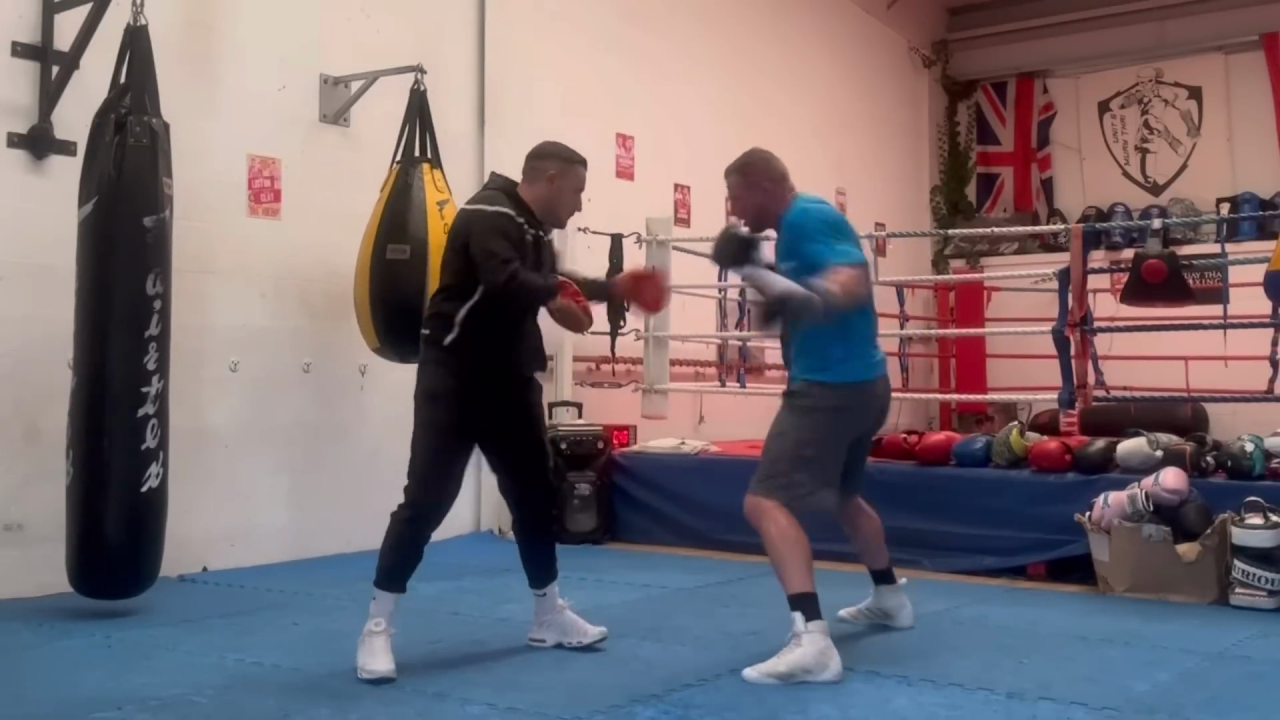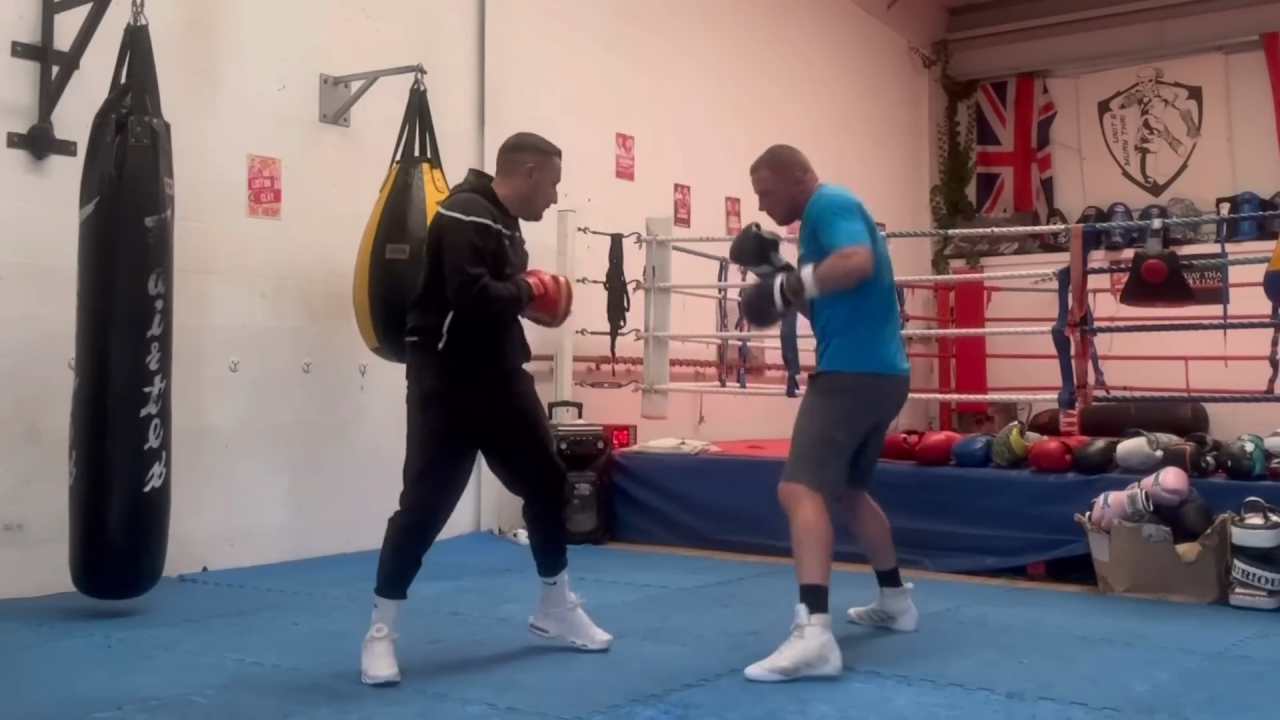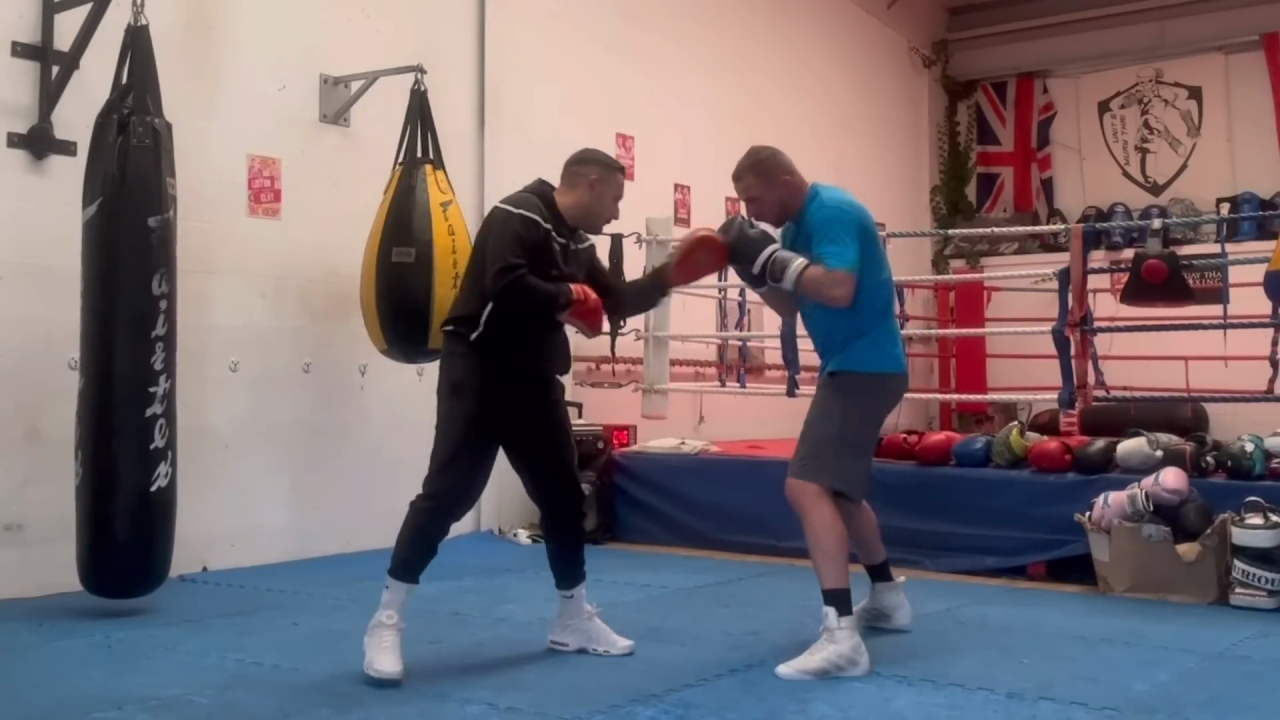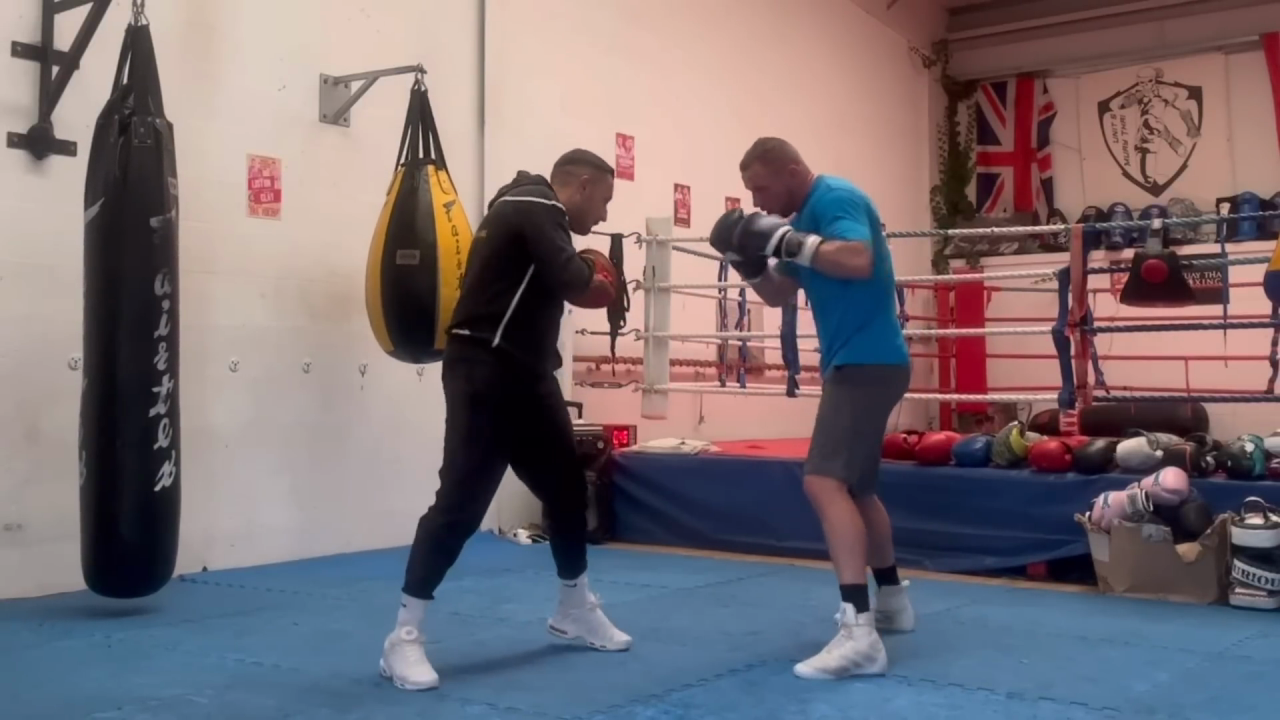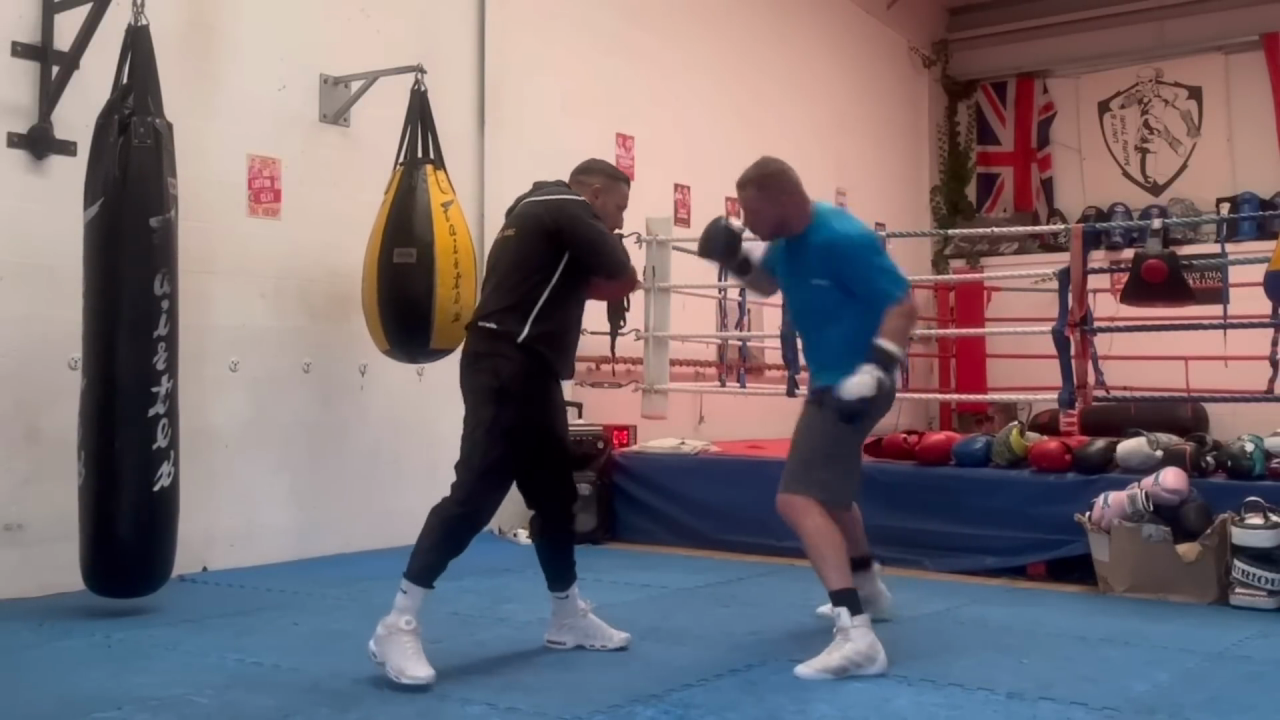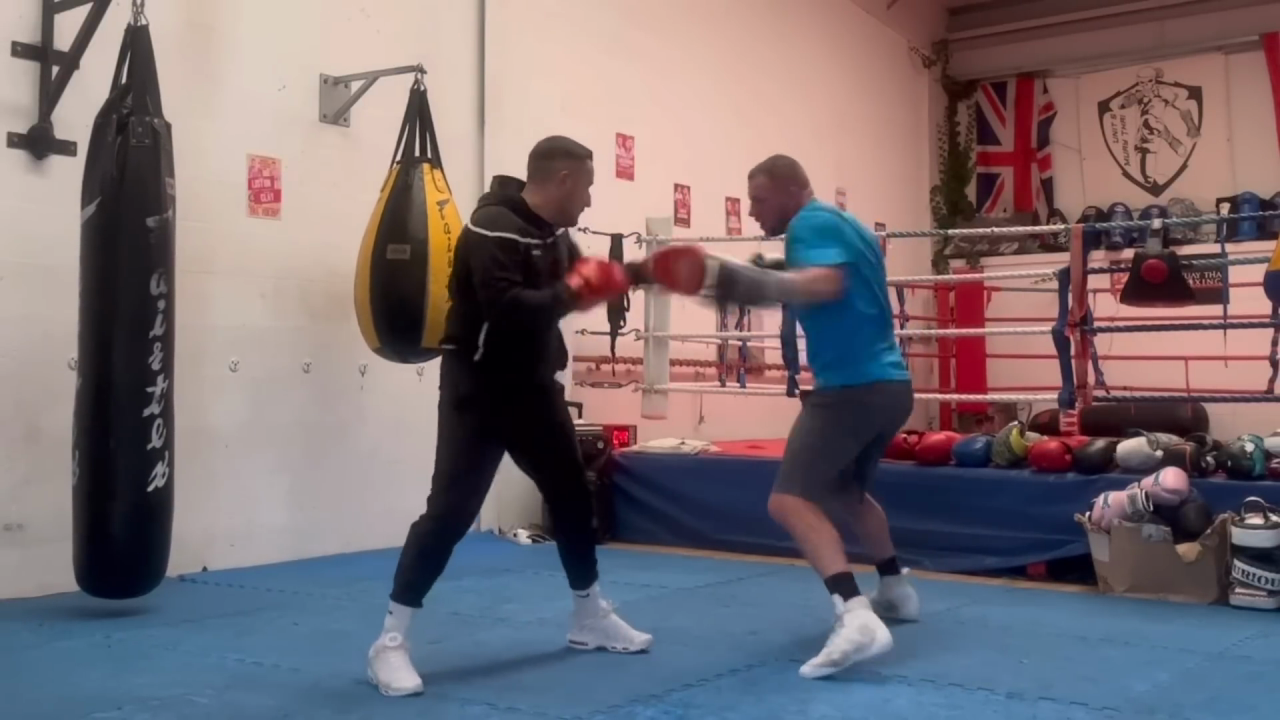
dt=0.4s
person 1, frame 1
left shoulder: (535, 226)
right shoulder: (488, 214)
left elbow: (555, 287)
right elbow: (505, 283)
left wrist: (618, 286)
right wrist: (554, 291)
left hip: (511, 380)
right hip: (454, 374)
left knee: (535, 493)
right knee: (428, 499)
left ankle: (549, 615)
right ankle: (377, 629)
person 1, frame 2
left shoulder: (503, 220)
right shoulder: (464, 216)
right elbow: (470, 296)
left wrist: (532, 296)
right wrist: (527, 291)
left hip: (500, 374)
right hip: (446, 379)
left knee: (546, 483)
right knee: (425, 503)
left ankle: (556, 608)
right ankle: (380, 632)
person 1, frame 3
left shoulder: (573, 240)
right shoulder: (518, 215)
left elbow: (613, 302)
right elbow: (504, 285)
left wrist: (670, 274)
right wrist: (565, 298)
left hip: (533, 380)
right hip: (477, 369)
left knee: (563, 497)
right knee: (447, 492)
left ankle: (574, 620)
right ankle: (385, 623)
person 1, frame 4
left shoulder: (529, 213)
right shoulder: (533, 207)
right elbow: (567, 279)
left wrist: (585, 275)
right wrist: (591, 276)
left hip: (524, 374)
right hip: (484, 372)
left knee: (566, 487)
right knee: (462, 500)
left ankle: (576, 608)
right ankle: (404, 638)
person 1, frame 5
left shoulder: (540, 223)
right shoulder: (562, 207)
right elbow: (615, 268)
left wrist: (602, 283)
right wrist: (614, 279)
left hip: (533, 375)
right hip: (504, 371)
left knee: (555, 497)
right knee: (475, 495)
left ankle: (570, 618)
right ankle: (400, 626)
person 1, frame 6
left shoulder: (544, 227)
right shoulder: (495, 228)
left elbow: (558, 284)
right elbow: (506, 307)
left wrist: (599, 278)
right wrist: (569, 292)
left hip: (532, 385)
right hip: (478, 385)
left knee: (572, 497)
right knee: (450, 509)
left ankle: (590, 617)
right ankle: (390, 643)
person 2, frame 1
left shoulder: (810, 224)
right shoulder: (791, 227)
left elbow: (854, 284)
right elbow: (769, 285)
left wrist: (798, 293)
right wrist: (743, 260)
left hip: (829, 387)
right hip: (859, 385)
left knee: (766, 503)
right knee: (841, 494)
left ankle: (812, 640)
right ankle: (889, 596)
person 2, frame 2
left shoulder: (832, 206)
right shoulder: (818, 219)
left elbow: (858, 261)
right elbow: (823, 295)
left wrist: (786, 290)
right wrist: (778, 280)
left hip: (853, 372)
right hip: (880, 372)
left knee: (799, 488)
right knee: (848, 488)
left ankle: (813, 633)
right ankle: (895, 599)
person 2, frame 3
left shoulder: (832, 211)
right shoulder: (796, 225)
left elbow: (840, 290)
right elbow: (789, 306)
left wrist: (773, 259)
right wrist: (754, 266)
left hip: (864, 369)
right hip: (855, 369)
left knee: (806, 487)
right knee: (837, 487)
left ankle: (840, 636)
right ankle: (887, 596)
person 2, frame 4
left shoulder: (837, 198)
right shoulder: (803, 216)
left elbow: (856, 262)
right elbow: (779, 294)
left wrist: (784, 243)
right wrist: (748, 256)
left hip: (870, 363)
right hip: (849, 364)
left knee: (824, 483)
right knee: (853, 484)
left ankle: (861, 634)
right ankle: (892, 601)
person 2, frame 5
left shoulder: (842, 238)
right shoulder: (790, 238)
left elbow: (902, 307)
right elbow: (767, 285)
left wrist: (873, 370)
right wrist: (732, 255)
left hip: (852, 387)
right hip: (828, 383)
left knee: (798, 500)
right knee: (830, 486)
left ankle: (858, 633)
right ankle: (861, 582)
person 2, frame 6
left shoulder: (814, 227)
right shoulder: (848, 227)
left elbow: (826, 284)
left wrist: (743, 277)
right wrist: (770, 277)
left hip: (852, 386)
right hip: (890, 385)
left knee: (791, 502)
right knee: (848, 488)
left ankle: (859, 620)
right ankle: (894, 589)
